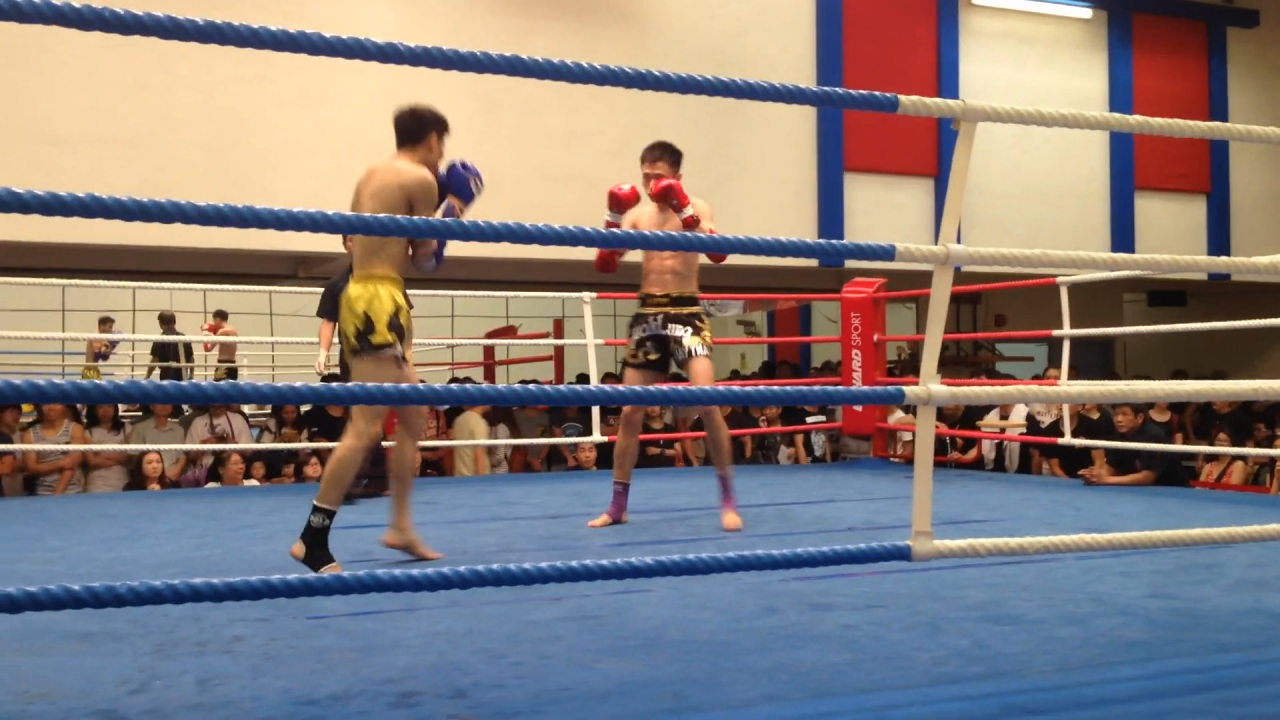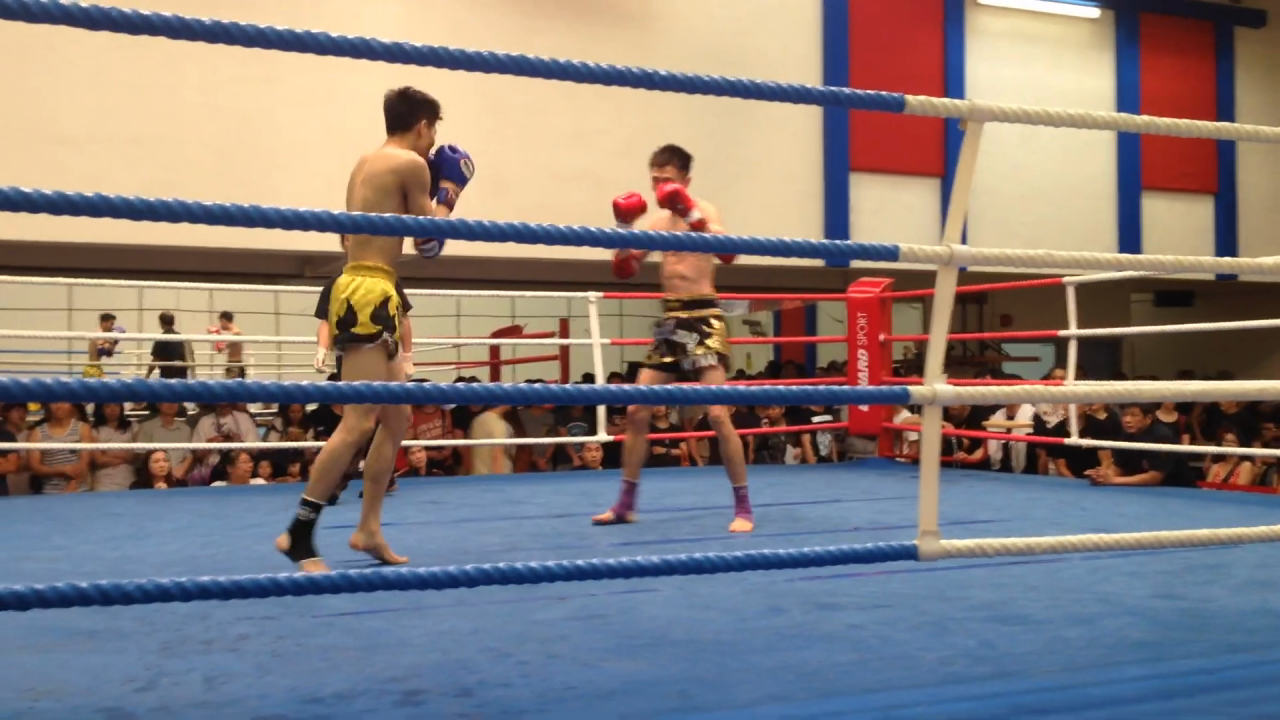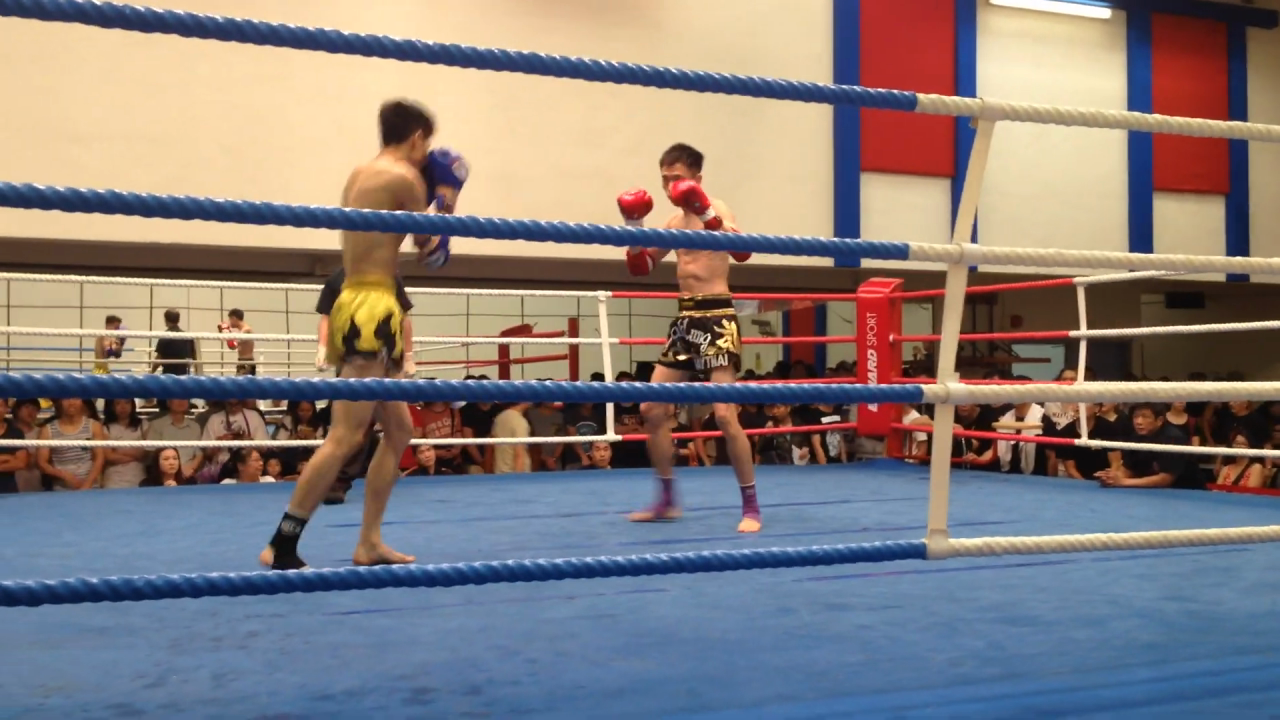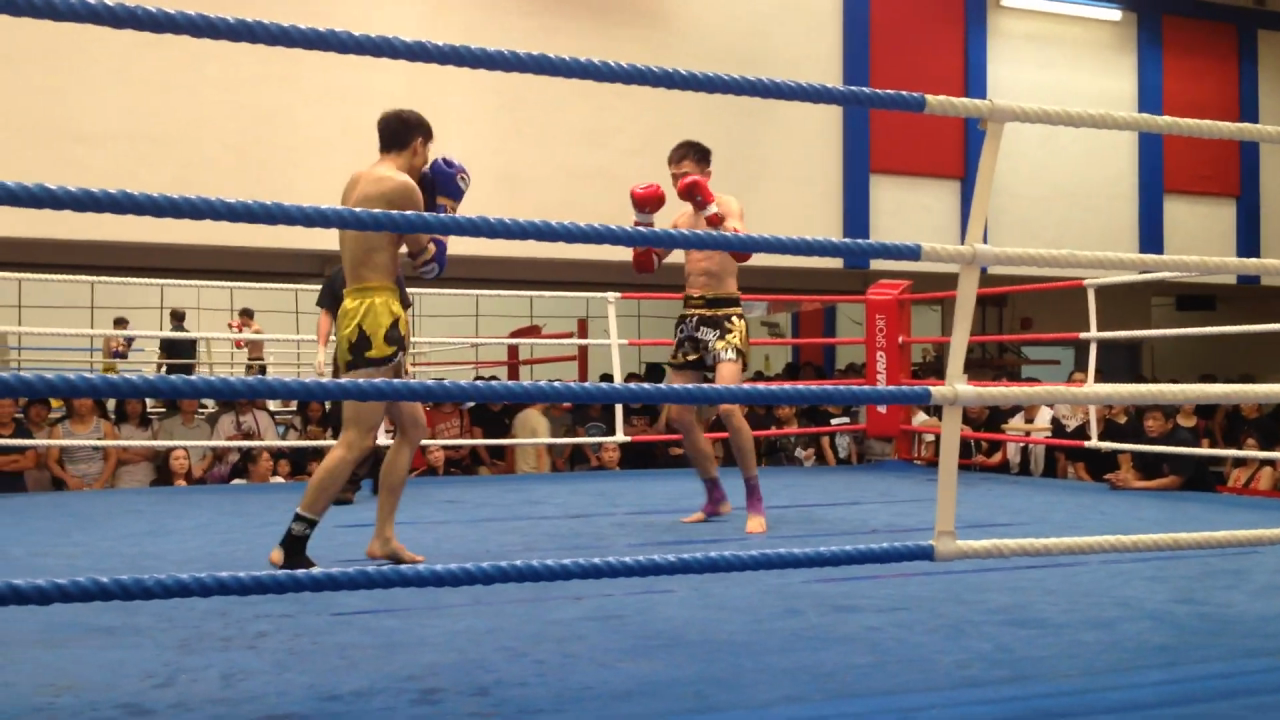
dt=0.1s
person 1, frame 1
left shoulder: (372, 175)
right shoulder: (419, 178)
right elbow: (427, 253)
left wrist: (437, 201)
right wrist: (455, 204)
left hip: (370, 300)
right hip: (378, 303)
left knee: (415, 417)
right knee: (366, 429)
left ankle: (400, 527)
right ankle: (312, 541)
person 1, frame 2
left shoulder: (367, 164)
right shoulder: (412, 163)
right elbow: (429, 241)
left wrist: (432, 184)
right wrist: (450, 188)
left hip: (365, 294)
right hip: (369, 295)
left knee: (397, 418)
right knee: (358, 424)
left ankle: (368, 528)
right ankle: (298, 533)
person 1, frame 3
left shoulder: (361, 175)
right shoulder: (403, 178)
right elbow: (432, 253)
left wrist: (426, 193)
right wrist: (446, 191)
left hip: (365, 309)
right hip: (368, 311)
left knee: (399, 431)
right knee: (346, 437)
left ankle: (370, 541)
right ankle: (281, 547)
person 1, frame 4
left shoulder: (358, 182)
right shoulder: (402, 185)
right elbow: (427, 262)
left wrist: (425, 205)
right wrist: (447, 203)
left hip: (368, 313)
right hip: (373, 314)
left knee: (413, 427)
right knee: (356, 441)
left ankle: (383, 536)
right ankle: (291, 547)
person 2, frame 1
left shoulder: (695, 207)
right shoulder: (639, 216)
left elbow: (718, 254)
right elbow: (605, 264)
left wrist: (684, 209)
right wrist: (613, 219)
left hip: (687, 314)
right hip: (648, 315)
left knee: (707, 404)
right knee: (631, 413)
left ankle: (729, 499)
right ankle: (618, 506)
person 2, frame 2
left shoulder: (703, 211)
right shoulder: (654, 221)
left elbow: (727, 253)
right elbow: (623, 270)
left wrist: (691, 212)
right wrist: (622, 226)
left hip: (702, 318)
right hip: (669, 319)
left knee: (717, 414)
right knee: (636, 411)
left ankle: (743, 508)
right ankle: (625, 504)
person 2, frame 3
left shoulder: (717, 209)
right shoulder: (673, 221)
left elbow: (742, 252)
right elbow: (640, 266)
left wrist: (704, 210)
right wrist: (632, 223)
left hip: (716, 317)
right hip: (683, 319)
left knee: (723, 414)
right knee: (651, 410)
left ankle: (750, 507)
right ankle: (666, 499)
person 2, frame 4
left shoulder: (727, 205)
right shoulder: (681, 219)
left elbow: (743, 252)
right elbow: (645, 264)
left wrist: (708, 206)
right wrist: (643, 219)
left hip: (723, 314)
right hip: (690, 316)
left knee: (727, 407)
right knee: (680, 416)
left ankle: (755, 500)
right ankle: (716, 499)
